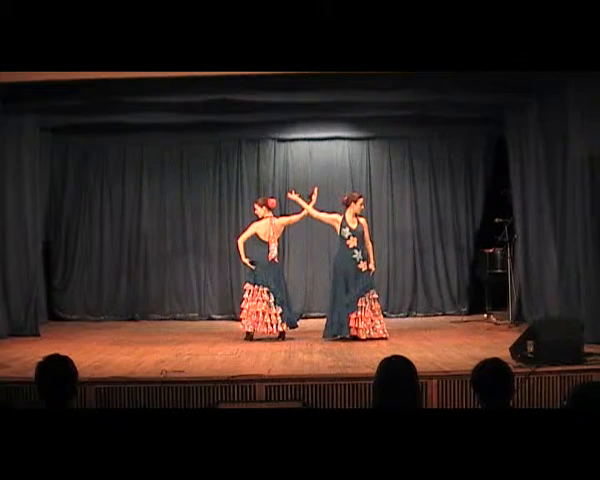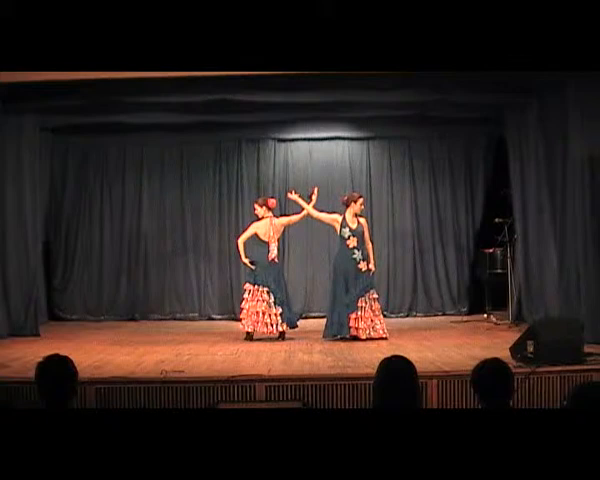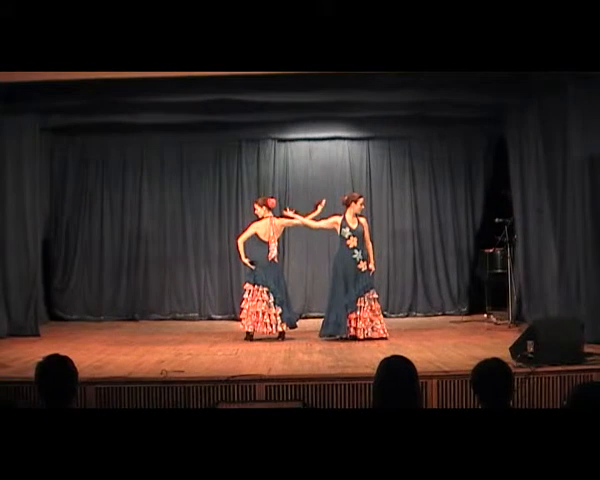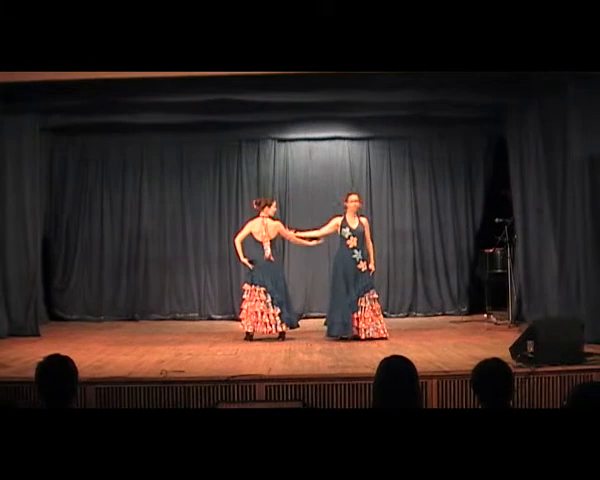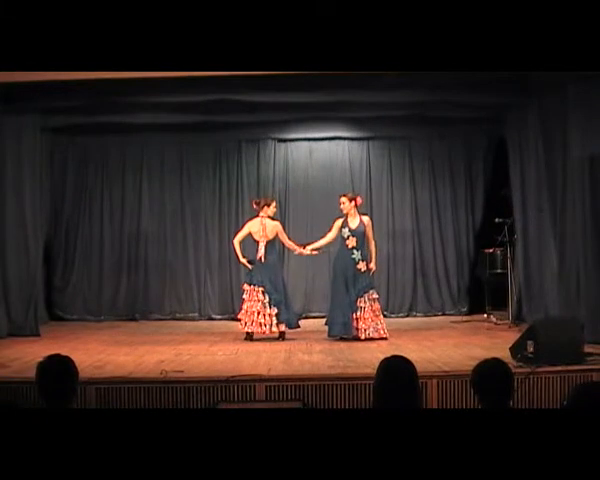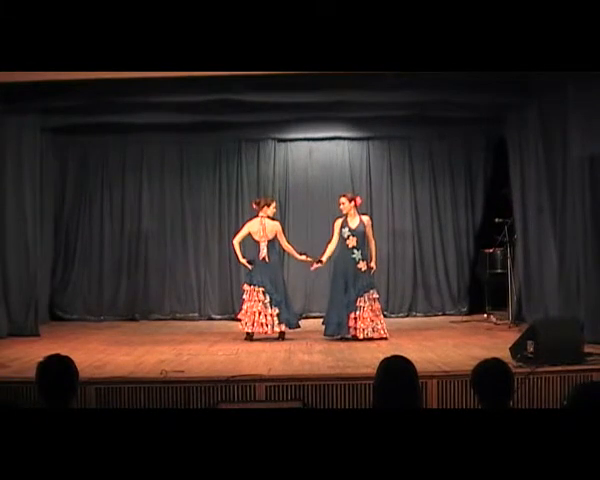
dt=0.4s
person 1, frame 1
left shoulder: (362, 221)
right shoulder: (337, 219)
left elbow: (368, 243)
right elbow: (315, 213)
left wrist: (371, 262)
right wrist: (298, 199)
left hip: (360, 264)
right hip: (344, 263)
left knee: (363, 296)
right knee: (344, 296)
left ankle: (362, 331)
right ankle: (345, 331)
person 1, frame 2
left shoulder: (362, 221)
right shoulder: (338, 219)
left elbow: (368, 243)
right elbow: (315, 213)
left wrist: (371, 262)
right wrist: (297, 199)
left hip: (361, 264)
right hip: (344, 263)
left knee: (363, 296)
right knee: (345, 296)
left ankle: (362, 330)
right ankle: (345, 331)
person 1, frame 3
left shoulder: (362, 221)
right shoulder: (338, 220)
left elbow: (368, 243)
right elbow: (314, 224)
left wrist: (372, 262)
right wrist: (294, 217)
left hip: (361, 264)
right hip: (344, 263)
left knee: (363, 295)
right knee: (343, 296)
left ankle: (363, 330)
right ankle: (345, 331)
person 1, frame 4
left shoulder: (363, 221)
right shoulder: (338, 221)
left elbow: (369, 243)
right elbow: (320, 232)
left wrist: (372, 262)
right wrist: (298, 234)
left hip: (360, 264)
right hip: (343, 263)
left knee: (363, 296)
right knee: (343, 296)
left ankle: (365, 330)
right ankle: (345, 331)
person 1, frame 5
left shoulder: (365, 220)
right shoulder: (340, 222)
left elbow: (371, 242)
right elbow: (327, 239)
left wrist: (373, 261)
right wrist: (308, 248)
left hip: (360, 264)
right hip: (343, 263)
left knee: (363, 296)
right knee: (343, 296)
left ankle: (363, 331)
right ankle: (345, 331)
person 1, frame 6
left shoulder: (365, 220)
right shoulder: (339, 222)
left elbow: (371, 241)
right elbow: (334, 242)
left wrist: (373, 260)
right wrist: (323, 259)
left hip: (360, 264)
right hip: (343, 263)
left knee: (364, 295)
right knee: (343, 295)
left ankle: (365, 331)
right ankle: (345, 331)
person 2, frame 1
left shoulder: (257, 225)
right shoulder: (281, 222)
left elbow: (240, 240)
right elbow: (300, 215)
left wrist: (243, 257)
right wrist: (312, 202)
left hip: (258, 267)
right hip: (274, 266)
left knee: (254, 298)
right knee: (277, 297)
left ankle: (250, 332)
right ankle: (281, 331)
person 2, frame 2
left shoulder: (257, 225)
right shoulder: (281, 222)
left elbow: (240, 240)
right elbow: (301, 214)
left wrist: (243, 258)
right wrist: (313, 202)
left hip: (258, 267)
right hip: (274, 266)
left knee: (254, 298)
right knee: (277, 297)
left ankle: (250, 332)
right ankle: (281, 331)
person 2, frame 3
left shoulder: (257, 225)
right shoulder: (281, 223)
left elbow: (240, 240)
right elbow: (301, 221)
left wrist: (243, 258)
right wrist: (318, 211)
left hip: (259, 266)
right hip: (274, 266)
left knee: (254, 298)
right knee: (277, 296)
left ankle: (250, 331)
right ankle: (281, 331)
person 2, frame 4
left shoulder: (252, 224)
right shoulder: (276, 225)
left elbow: (237, 240)
right elbow: (292, 238)
left wrist: (242, 258)
right wrist: (309, 243)
left hip: (257, 265)
right hip: (273, 265)
left knee: (253, 297)
right knee: (277, 295)
left ankle: (250, 332)
right ankle: (281, 331)
person 2, frame 5
left shoulder: (251, 224)
right shoulder: (276, 225)
left elbow: (236, 240)
right elbow: (288, 243)
left wrist: (241, 258)
right wrist: (302, 251)
left hip: (257, 265)
right hip: (272, 264)
left knee: (253, 296)
right knee: (276, 295)
left ankle: (250, 332)
right ankle: (281, 331)
person 2, frame 6
left shoulder: (251, 224)
right shoulder: (275, 225)
left elbow: (235, 241)
right elbow: (285, 245)
left wrist: (241, 258)
right wrist: (299, 257)
left hip: (257, 264)
right hip: (273, 264)
left knee: (253, 297)
right knee: (277, 295)
left ankle: (250, 332)
right ankle: (281, 331)
